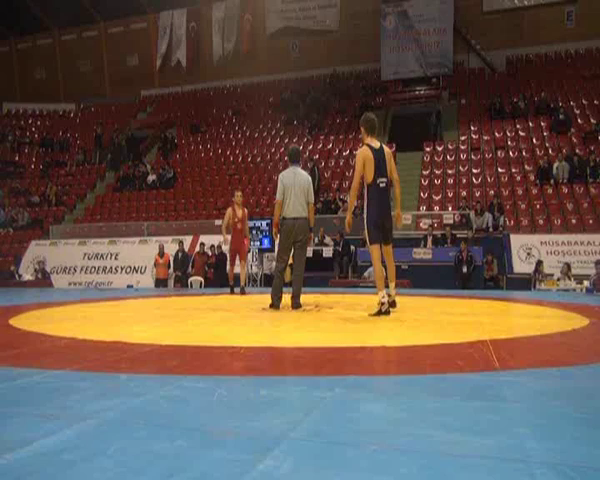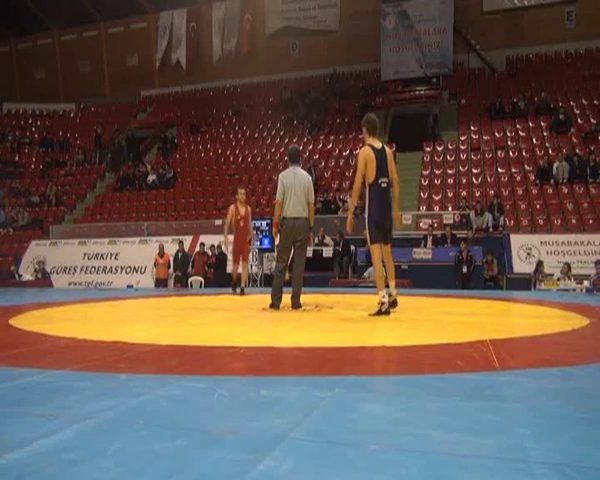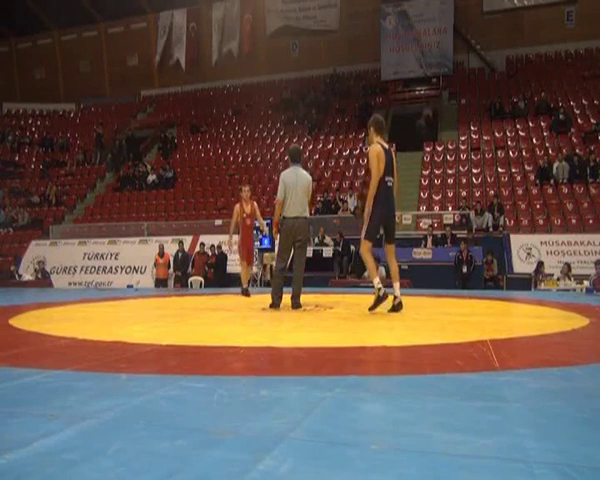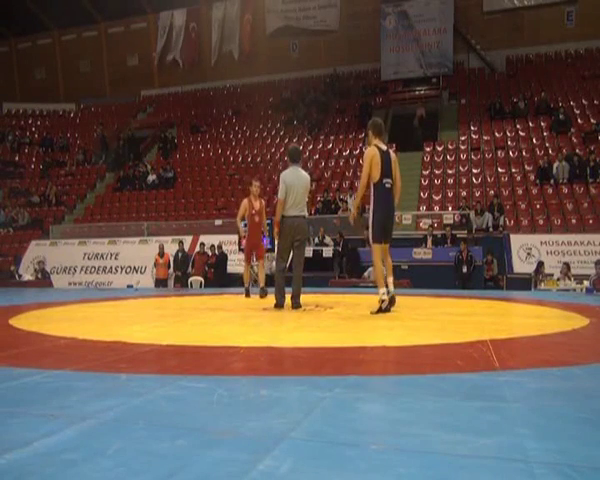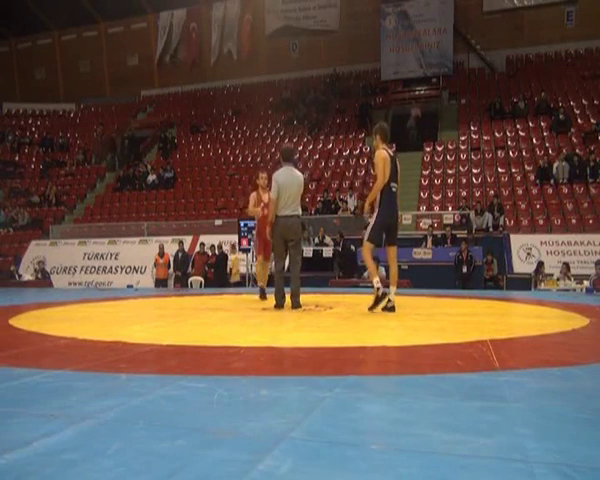
dt=0.4s
person 1, frame 1
left shoulder: (362, 152)
right shoulder: (387, 150)
left elbow: (355, 185)
right elbow: (396, 181)
left wrist: (349, 213)
right wrist: (398, 208)
left hip: (372, 209)
right hip: (386, 208)
left knee: (375, 257)
right knee: (388, 254)
left ankle: (383, 302)
right ankle: (391, 297)
person 1, frame 2
left shoulder: (365, 152)
right shoulder: (388, 151)
left elbow: (358, 185)
right elbow: (395, 182)
left wrist: (350, 213)
right wrist: (395, 209)
left hip: (373, 209)
right hip: (387, 208)
left knee: (376, 256)
right knee: (387, 254)
left ankle: (383, 302)
right ankle: (392, 296)
person 1, frame 3
left shoulder: (374, 148)
right shoulder: (390, 151)
left elbow: (374, 178)
left wrist: (367, 207)
left hip: (378, 206)
right hip: (391, 206)
left knee: (364, 249)
right knee: (391, 254)
left ankle: (379, 288)
right ankle: (397, 298)
person 1, frame 4
left shoulder: (370, 151)
right shoulder: (391, 154)
left elbow: (364, 181)
right elbow: (398, 183)
left wrist: (355, 207)
left hip: (377, 207)
right hip: (390, 207)
left knee: (376, 254)
right knee: (385, 252)
left ankle: (383, 299)
right ankle: (390, 291)
person 1, frame 5
left shoulder: (380, 153)
right shoulder: (394, 158)
left elbow: (380, 182)
left wrist: (367, 202)
left hip: (382, 209)
right hip: (394, 210)
left knee: (366, 251)
right knee: (392, 258)
left ankle: (379, 289)
right ankle: (391, 300)
person 2, frame 1
left shoulder: (283, 176)
right shoulder: (306, 177)
left elbow: (279, 202)
right elbow: (311, 205)
left wrist: (275, 224)
right wrist: (311, 228)
left hip: (287, 222)
right hip: (302, 222)
left knee: (281, 262)
right knee: (299, 264)
left ankle: (276, 300)
right ankle: (296, 300)
person 2, frame 2
left shoulder: (283, 176)
right shoulder: (307, 177)
left elbow: (278, 202)
right elbow: (311, 205)
left wrist: (275, 224)
right wrist: (310, 228)
left hip: (287, 222)
right hip: (302, 222)
left knee: (281, 262)
right knee: (299, 264)
left ankle: (276, 300)
right ankle: (296, 301)
person 2, frame 3
left shoulder: (284, 175)
right shoulder: (307, 177)
left elbow: (279, 201)
left wrist: (275, 223)
left hip: (287, 221)
right hip: (303, 222)
left knee: (281, 262)
right knee: (299, 264)
left ankle: (276, 300)
right ankle: (296, 300)
person 2, frame 4
left shoulder: (285, 175)
right shoulder: (306, 177)
left elbow: (281, 201)
left wrist: (276, 223)
left hip: (287, 221)
right hip: (301, 221)
left knee: (281, 262)
right knee: (298, 263)
left ankle: (280, 299)
right ankle: (295, 300)
person 2, frame 5
left shoulder: (277, 175)
right shoulder: (300, 176)
left elbow: (273, 201)
left wrist: (269, 223)
left hip: (280, 220)
right hip: (295, 220)
left knee: (279, 262)
right knee: (295, 262)
left ankle: (279, 300)
right ankle: (295, 300)
person 3, frame 1
left shoulder: (245, 211)
right shoulder: (230, 210)
right elbow: (224, 225)
left wrist: (247, 239)
right wrist: (224, 235)
left hip: (242, 241)
right hip: (233, 241)
left knee: (243, 264)
right knee: (232, 265)
left ankle: (242, 286)
right ankle: (231, 286)
person 3, frame 2
left shoulder: (248, 208)
right shoulder: (232, 208)
left elbow: (249, 224)
right elbow: (227, 224)
left wrist: (251, 236)
right wrist: (226, 238)
left hip: (245, 240)
right hip: (236, 240)
left knee: (245, 264)
right knee: (236, 264)
left ankle: (242, 287)
right ankle: (234, 281)
person 3, frame 3
left shoulder: (254, 204)
right shoulder: (238, 207)
left elbow: (259, 218)
right elbow: (233, 223)
left wrist: (264, 227)
right wrist: (230, 238)
left hip: (251, 238)
right hip: (242, 239)
left knee: (249, 265)
right knee: (244, 264)
left ankle: (244, 286)
right ankle: (245, 288)
person 3, frame 4
left shoulder: (262, 202)
right shoulder: (246, 202)
right elbow: (238, 218)
left wrist: (266, 234)
right wrist: (241, 230)
left hip: (259, 237)
right hip: (249, 237)
left knee: (261, 263)
right knee: (247, 264)
left ankle: (262, 288)
right ankle: (246, 288)
person 3, frame 5
left shoulder: (271, 195)
right shoulder: (254, 195)
right elbow: (249, 211)
right wrist: (256, 210)
left hip: (268, 232)
right hip: (259, 231)
left knee: (267, 262)
right knee: (260, 259)
left ankle: (263, 289)
right ankle: (260, 286)
